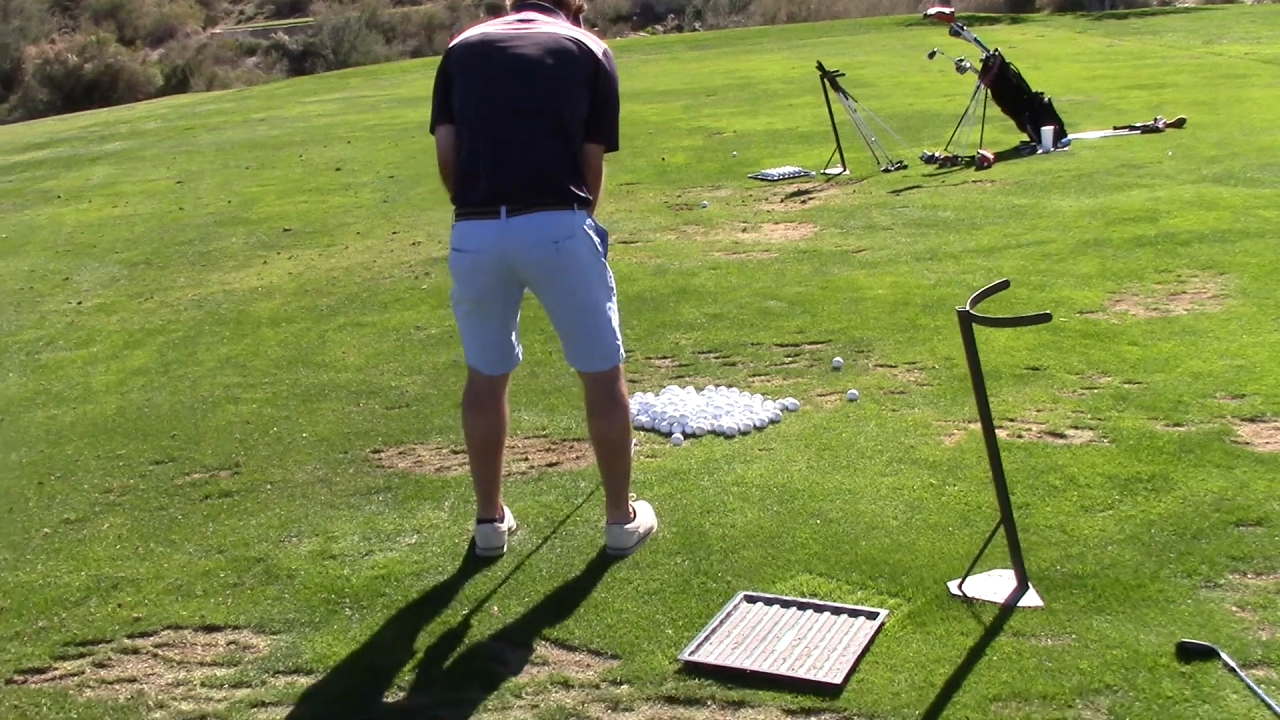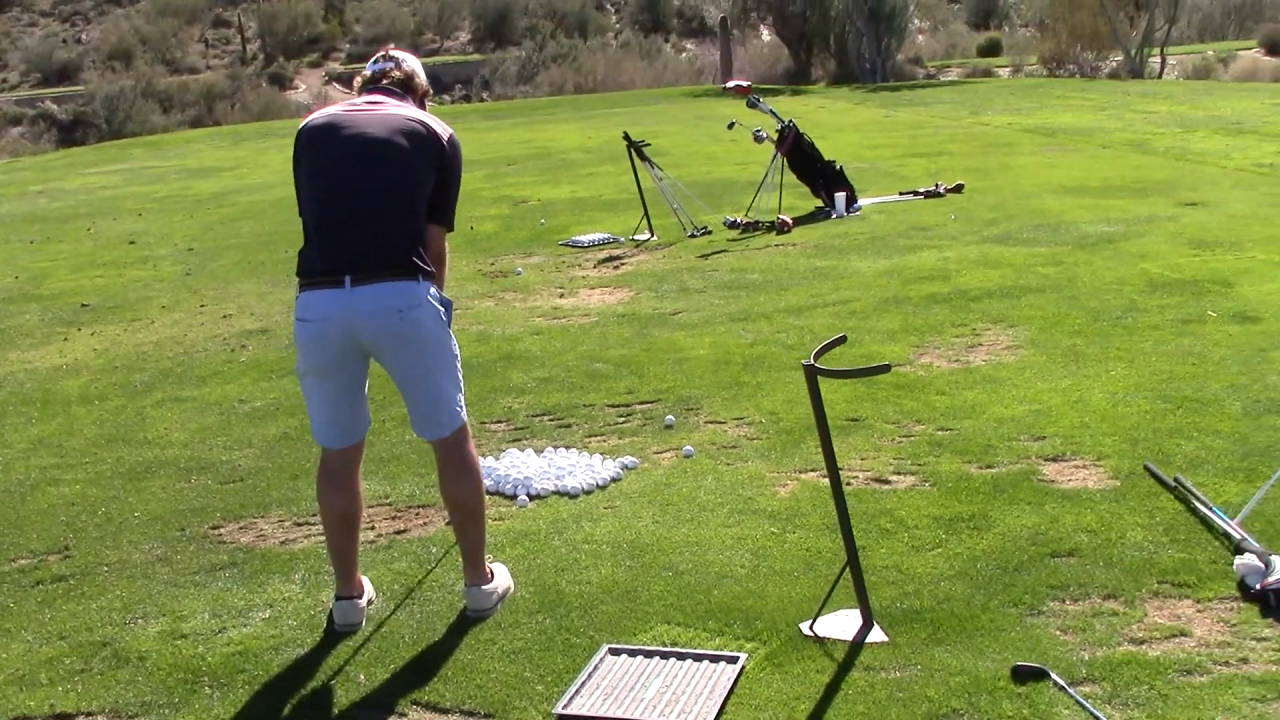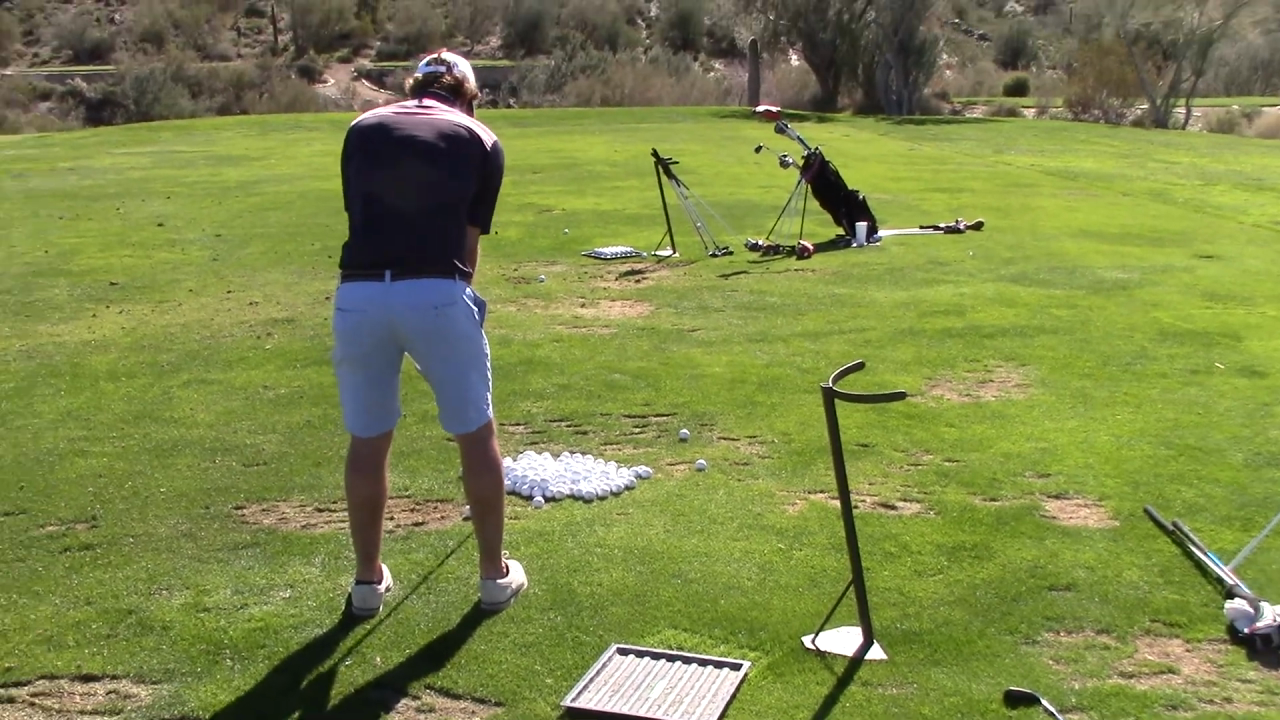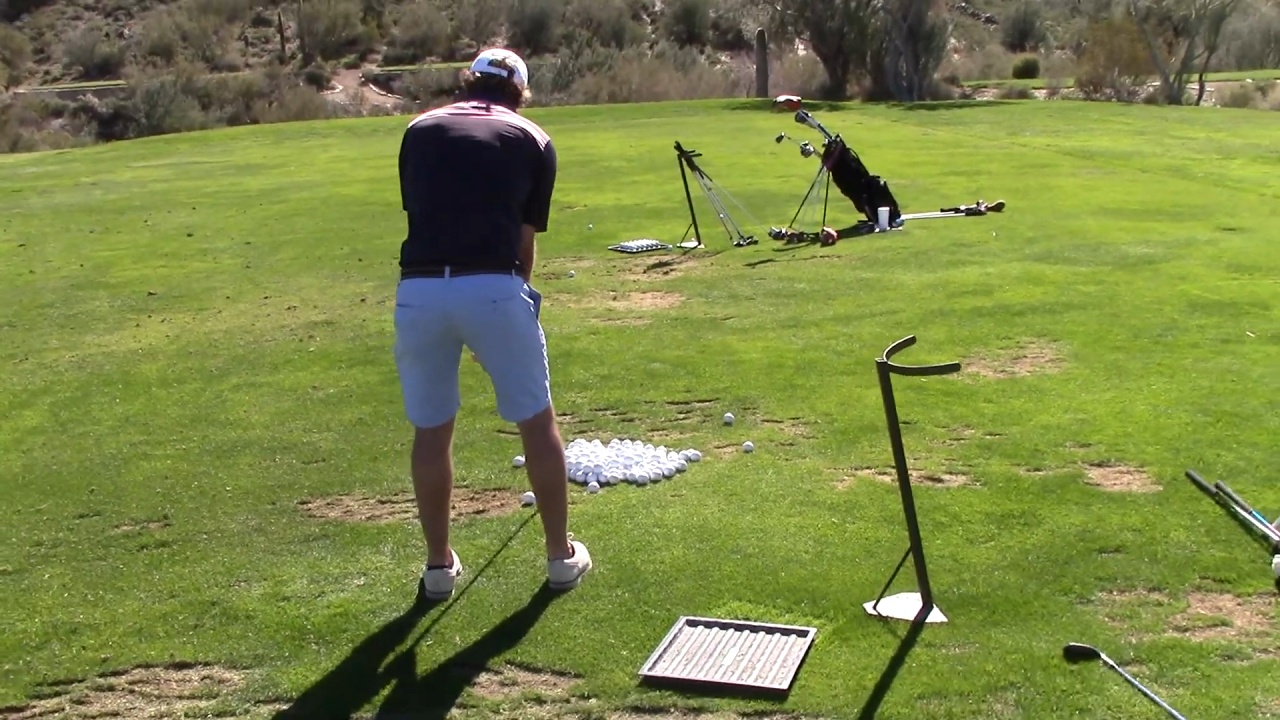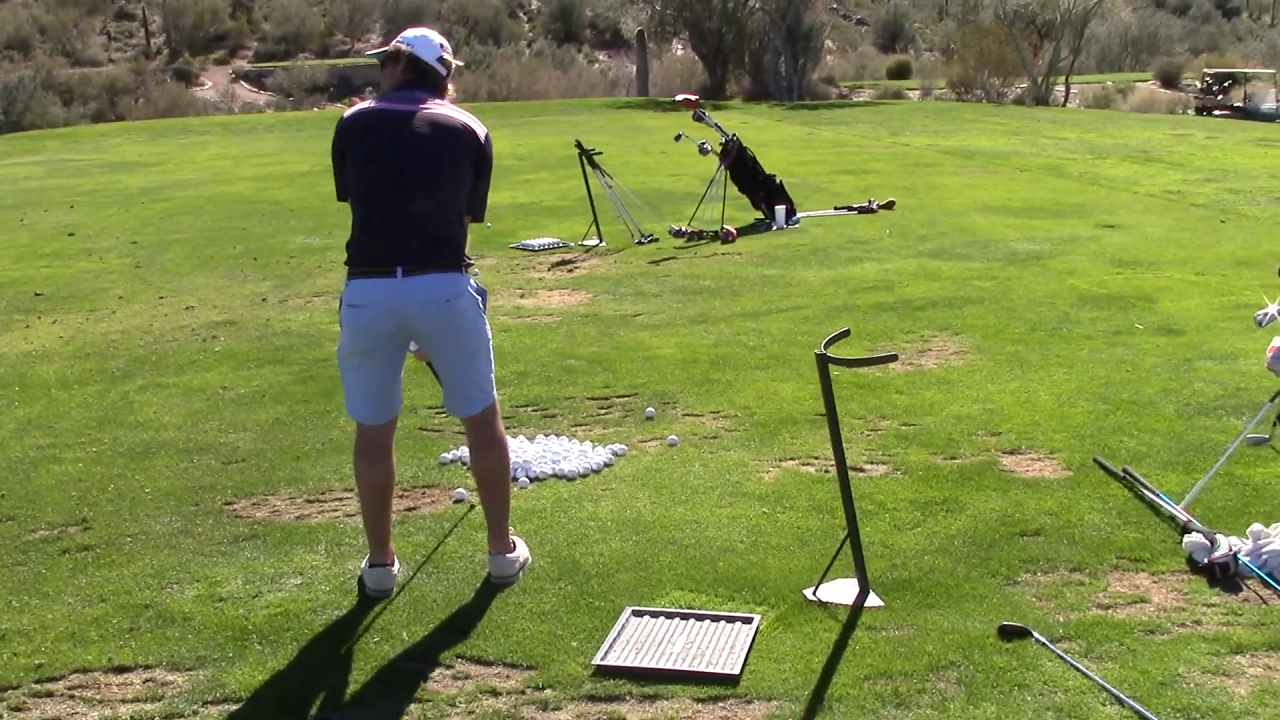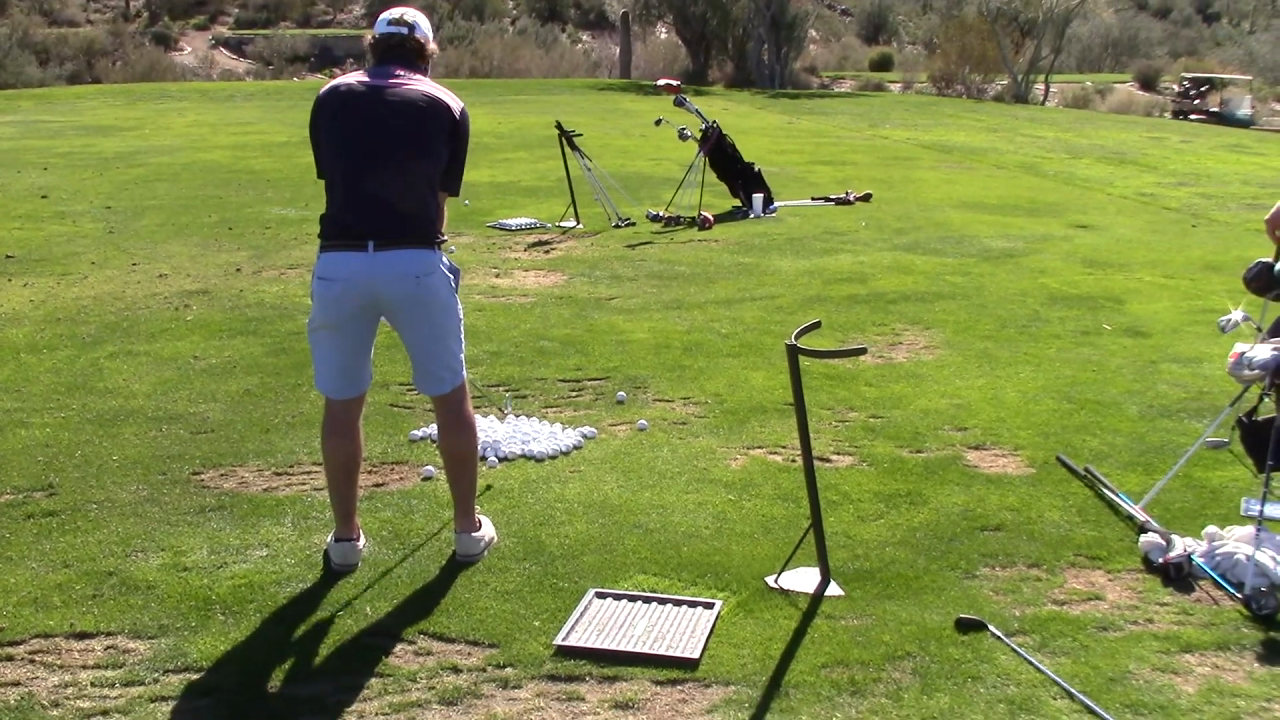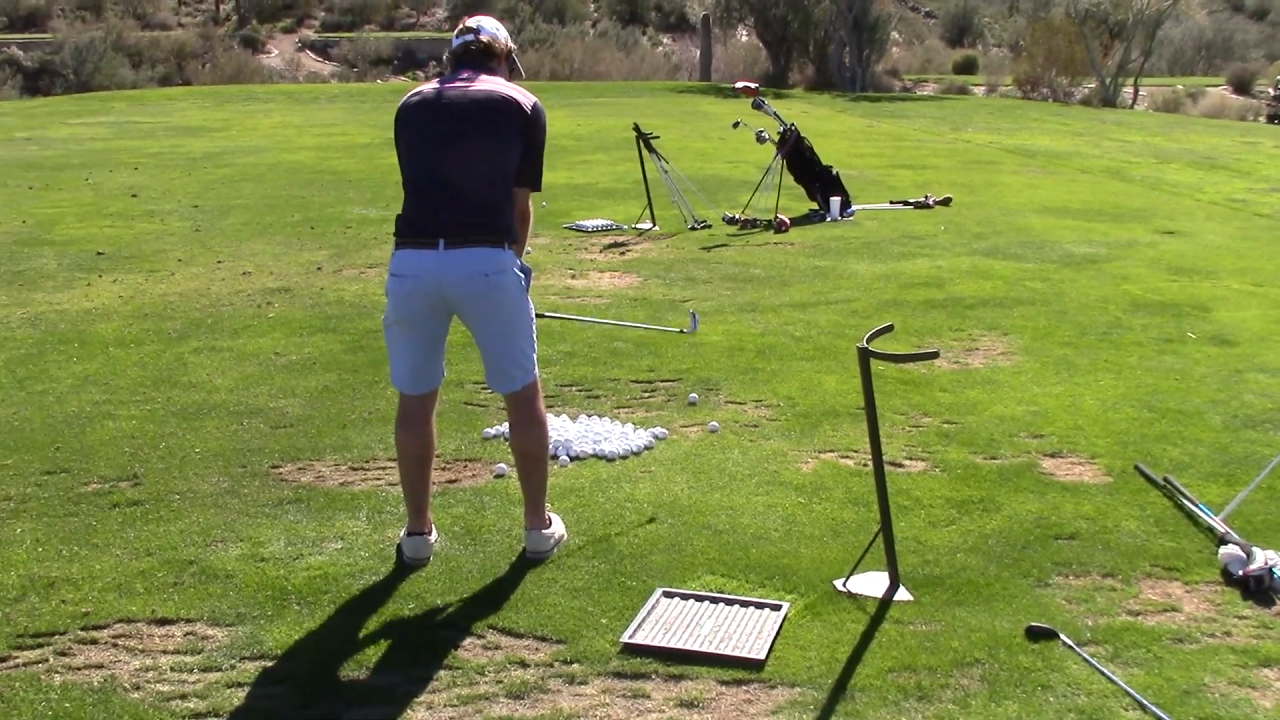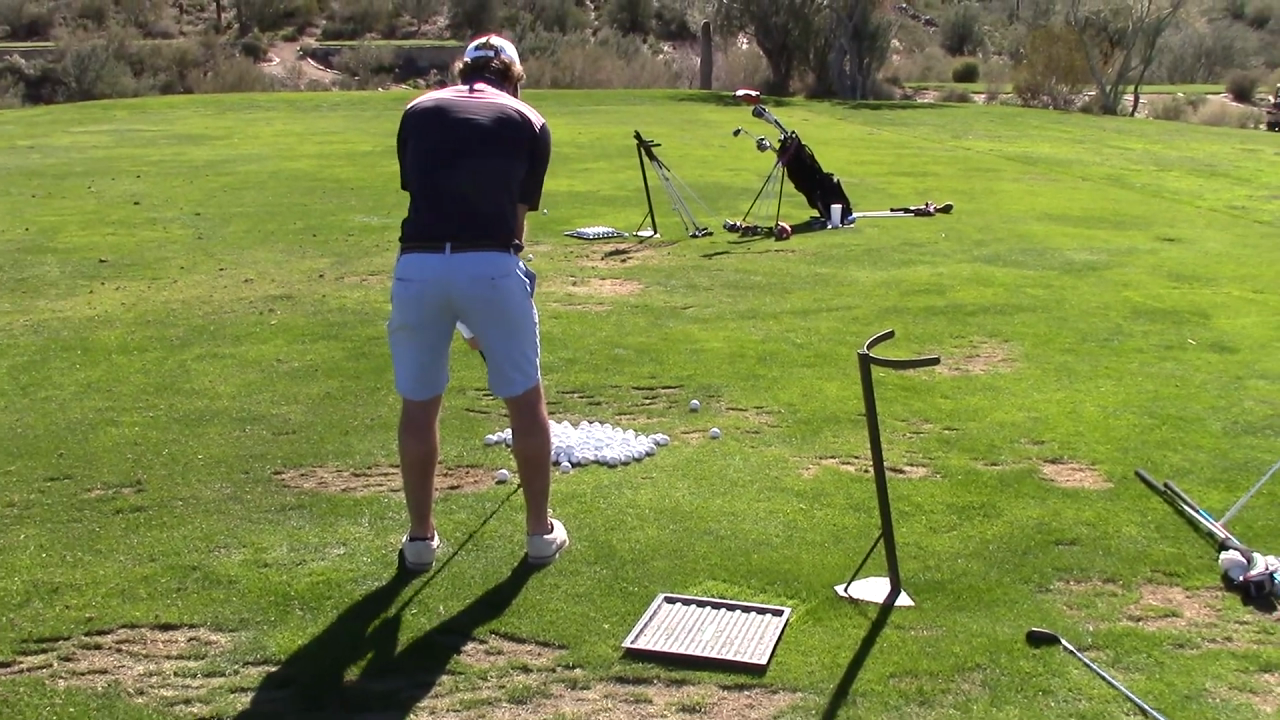
dt=0.5s
person 1, frame 1
left shoulder: (462, 47)
right shoulder: (589, 50)
left elbow: (446, 155)
right elbow: (592, 165)
left hip: (475, 232)
right hip: (556, 226)
left knee: (485, 376)
right knee: (603, 373)
left ankle: (490, 517)
right ankle: (621, 516)
person 1, frame 2
left shoulder: (312, 127)
right shoulder: (435, 133)
right wrist: (432, 298)
left hip: (320, 301)
right hip: (401, 297)
left knee: (338, 453)
right knee: (451, 439)
left ankle: (349, 593)
right ankle: (479, 579)
person 1, frame 3
left shoulder: (363, 127)
right shoulder: (481, 140)
left hip: (360, 293)
right hip: (437, 293)
left knee: (367, 441)
right knee: (476, 435)
left ankle: (368, 578)
right ankle: (494, 573)
person 1, frame 4
left shoulder: (420, 129)
right shoulder: (532, 139)
left hip: (420, 290)
right hip: (493, 289)
left knee: (430, 431)
right knee: (536, 422)
left ankle: (439, 563)
right ankle: (561, 554)
person 1, frame 5
left shoulder: (353, 123)
right shoulder: (471, 131)
left elbow: (354, 206)
left hip: (368, 288)
right hip: (444, 285)
left knee: (373, 429)
right knee: (481, 417)
left ankle: (380, 562)
right ankle: (502, 548)
person 1, frame 6
left shoulder: (332, 97)
right shoulder: (448, 107)
left hip: (340, 262)
right hip: (416, 263)
left knee: (341, 404)
right knee: (450, 396)
left ankle: (346, 536)
right ankle: (468, 527)
person 1, frame 7
left shoulder: (412, 104)
right shoulder: (523, 106)
right elbow: (519, 206)
right wrist: (511, 264)
left hip: (413, 261)
right hip: (487, 262)
left knee: (415, 400)
right knee: (522, 395)
left ankle: (418, 531)
right ankle: (538, 524)
person 1, frame 8
left shoulder: (418, 110)
right shoulder: (529, 122)
right wrist: (492, 272)
left hip: (419, 265)
right hip: (491, 266)
left knee: (418, 405)
right knee: (525, 400)
left ankle: (420, 537)
right ankle: (539, 530)
